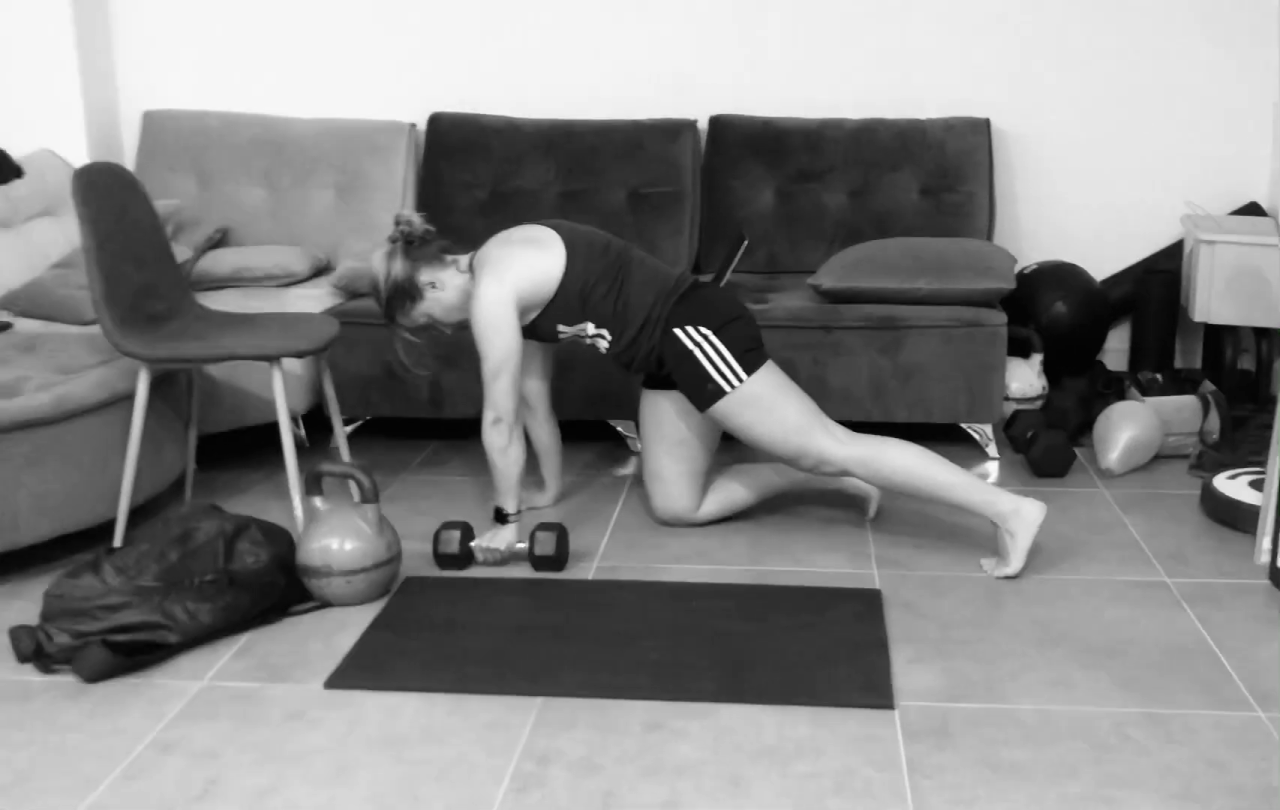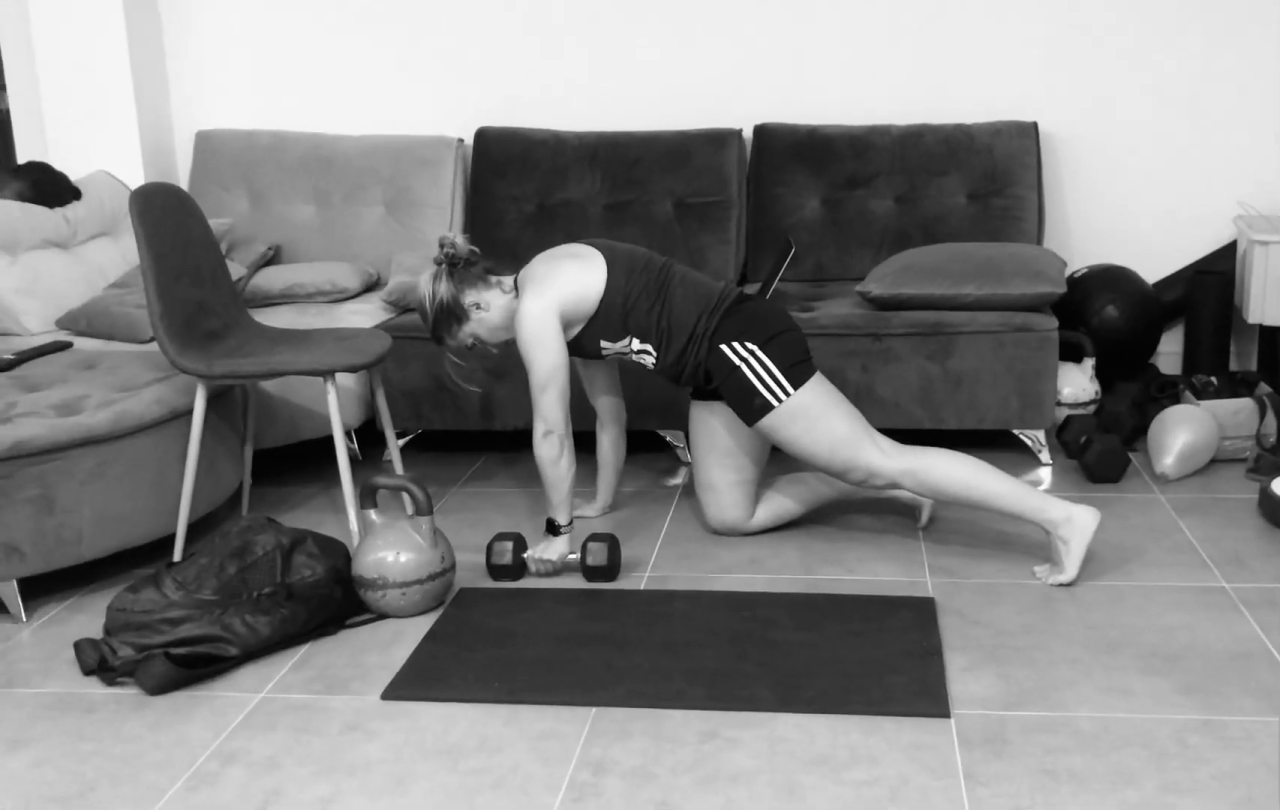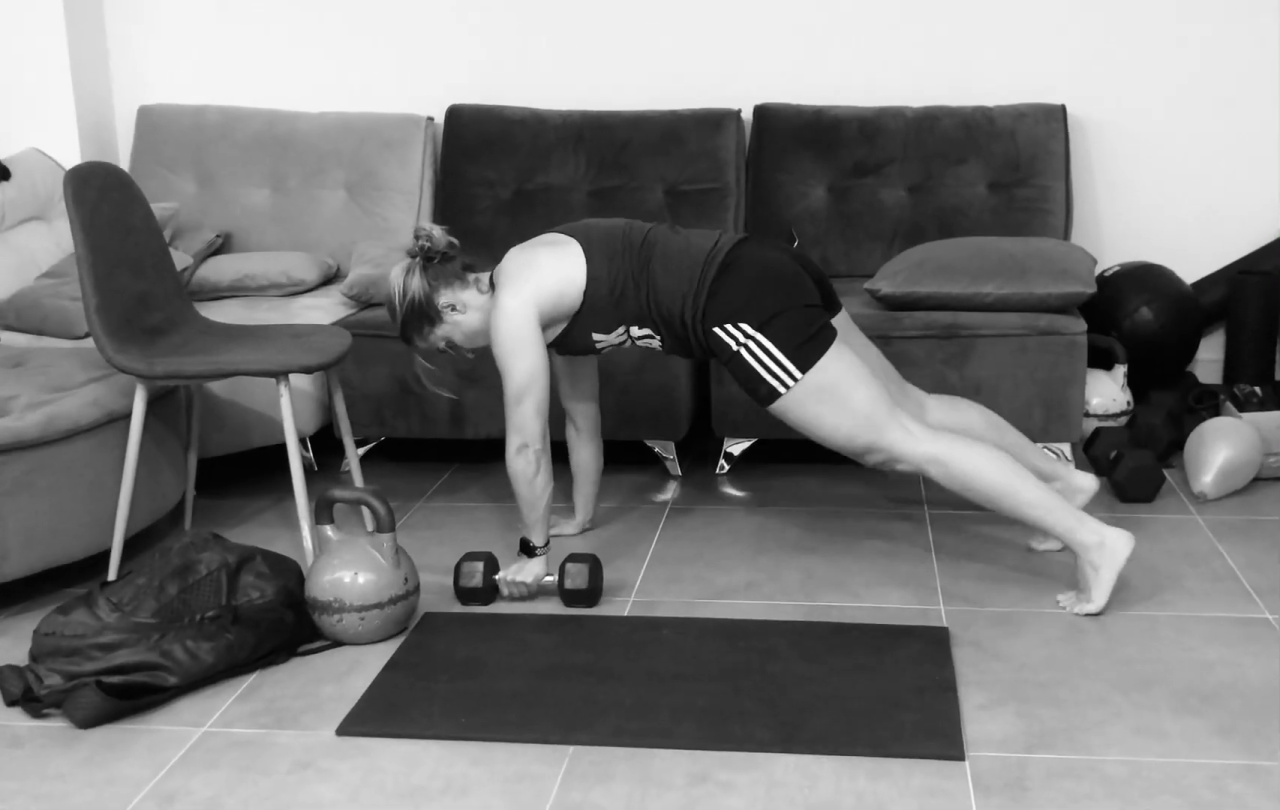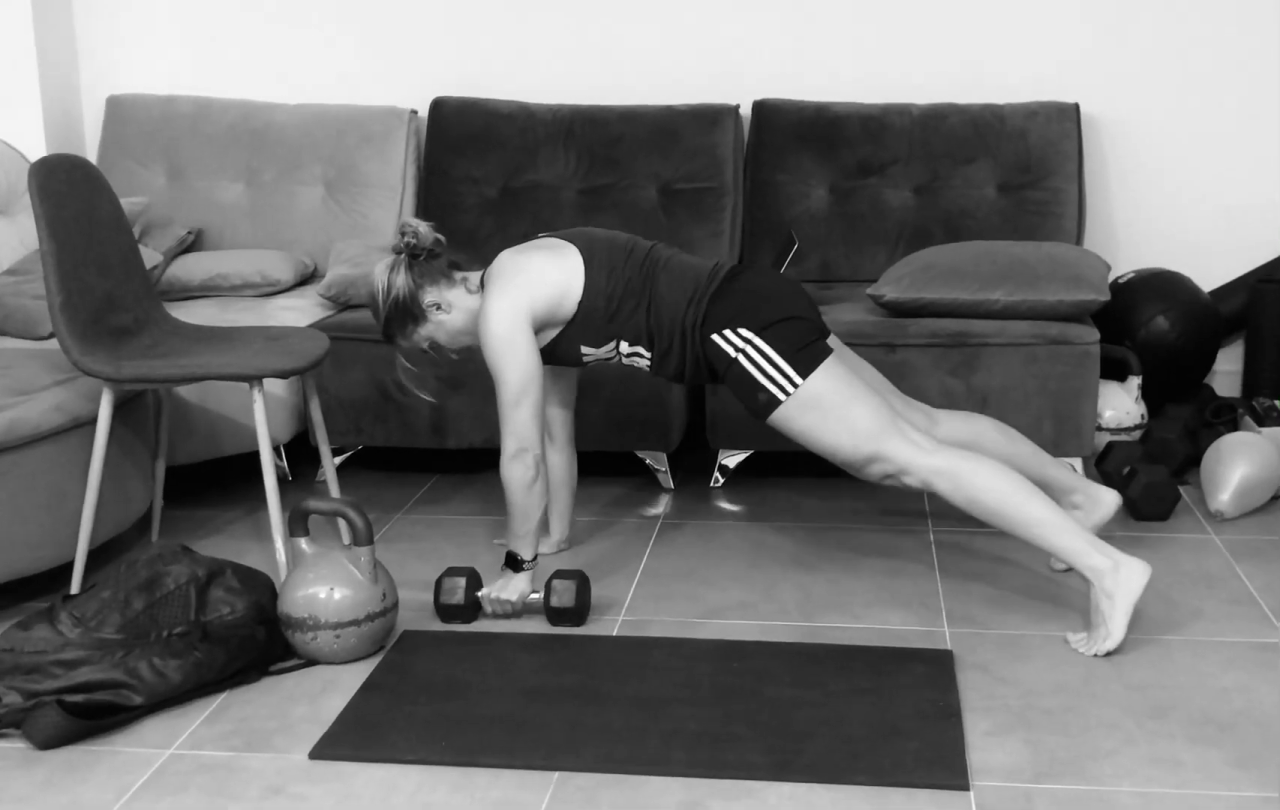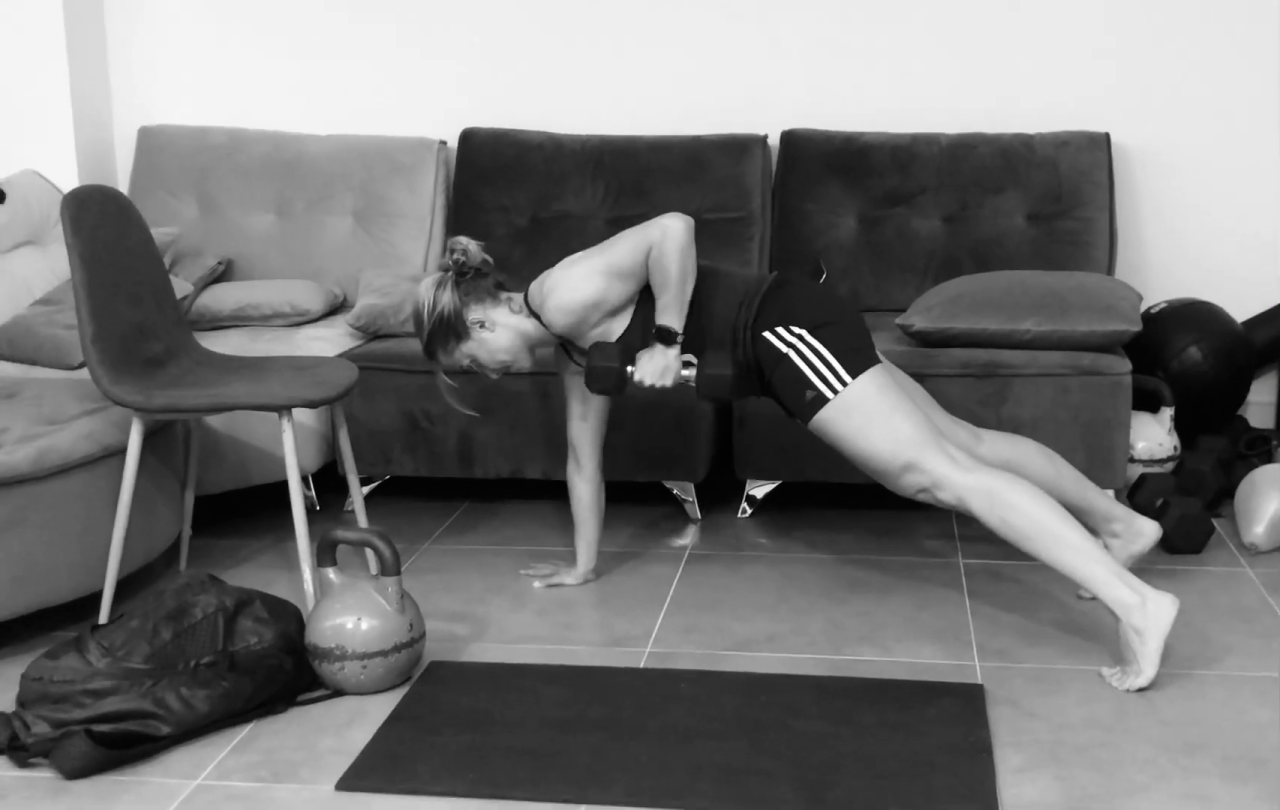
dt=1s
person 1, frame 1
left shoulder: (489, 289)
right shoulder: (510, 272)
left elbow: (500, 418)
right elbow: (533, 392)
left wrist: (505, 518)
right wrist: (550, 488)
left hip: (693, 329)
right hip: (674, 346)
left knee: (827, 445)
right knee: (676, 505)
left ankle: (1008, 510)
right ankle: (826, 478)
person 1, frame 2
left shoulder: (534, 306)
right shoulder: (562, 290)
left elbow: (551, 432)
right elbow: (607, 403)
left wrist: (558, 528)
right wrist: (602, 500)
left hip: (742, 342)
right hip: (724, 356)
left knee: (876, 457)
right knee: (729, 515)
left ankle: (1062, 516)
right ankle: (880, 487)
person 1, frame 3
left shoulder: (511, 308)
right shoulder: (542, 285)
left elbow: (526, 445)
right elbow: (581, 411)
left wrist: (533, 548)
right wrist: (578, 517)
left hip: (745, 304)
right hip: (762, 272)
left knee: (898, 441)
right knee: (910, 408)
left ankle: (1095, 539)
right ankle: (1066, 480)
person 1, frame 4
left shoulder: (501, 309)
right shoulder: (527, 286)
left elbow: (522, 452)
right elbow: (556, 424)
left wrist: (517, 565)
right wrist: (555, 534)
left hip: (741, 325)
right hip: (750, 315)
left knee: (903, 456)
right knee: (917, 422)
left ankle: (1108, 570)
right ankle: (1084, 493)
person 1, frame 5
left shoulder: (563, 299)
right shoulder: (569, 339)
left elbow: (675, 229)
right elbow: (584, 454)
left wrist: (663, 340)
right wrist: (583, 563)
left hip: (788, 329)
right hip: (786, 341)
left knee: (942, 473)
right knee: (961, 440)
left ankle: (1136, 603)
right ankle: (1121, 524)
